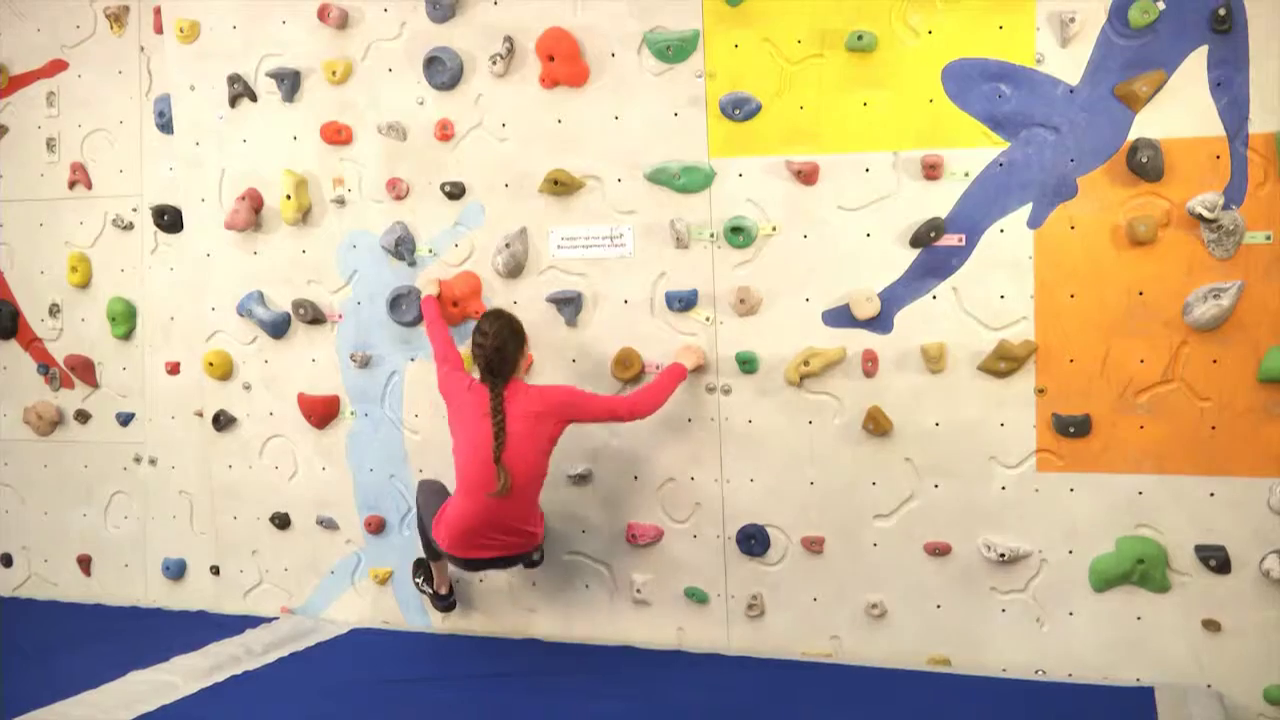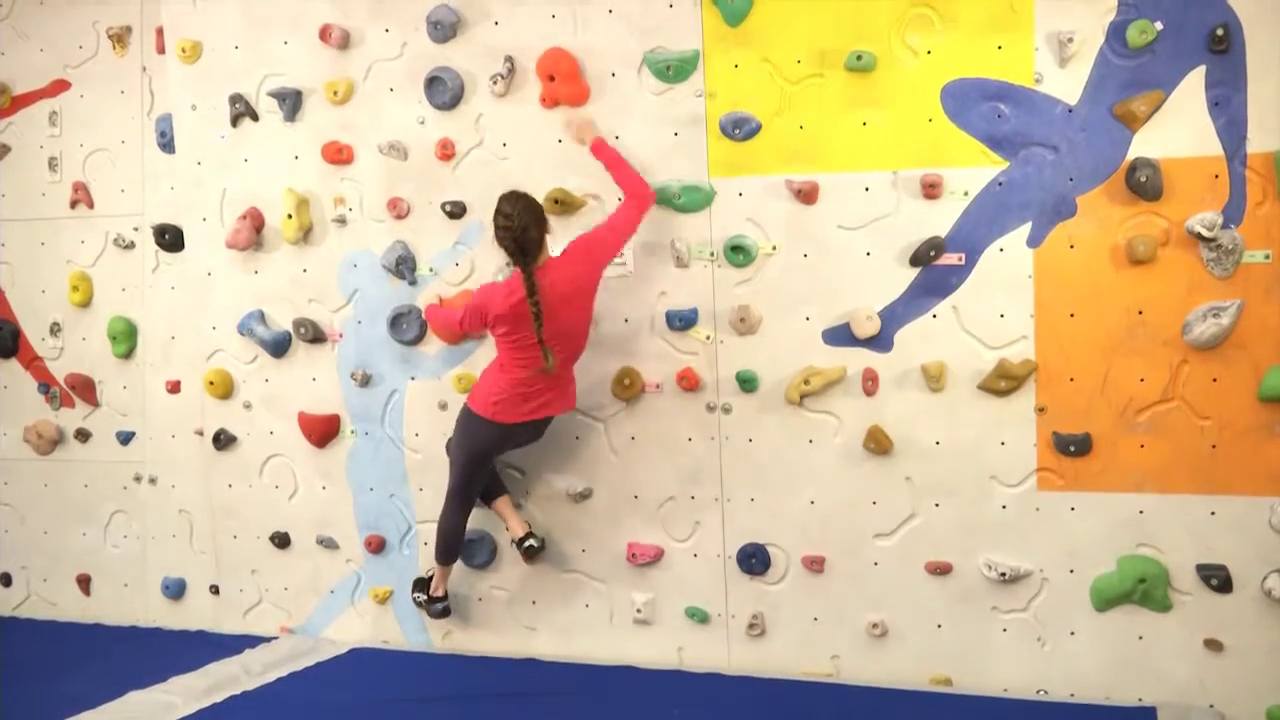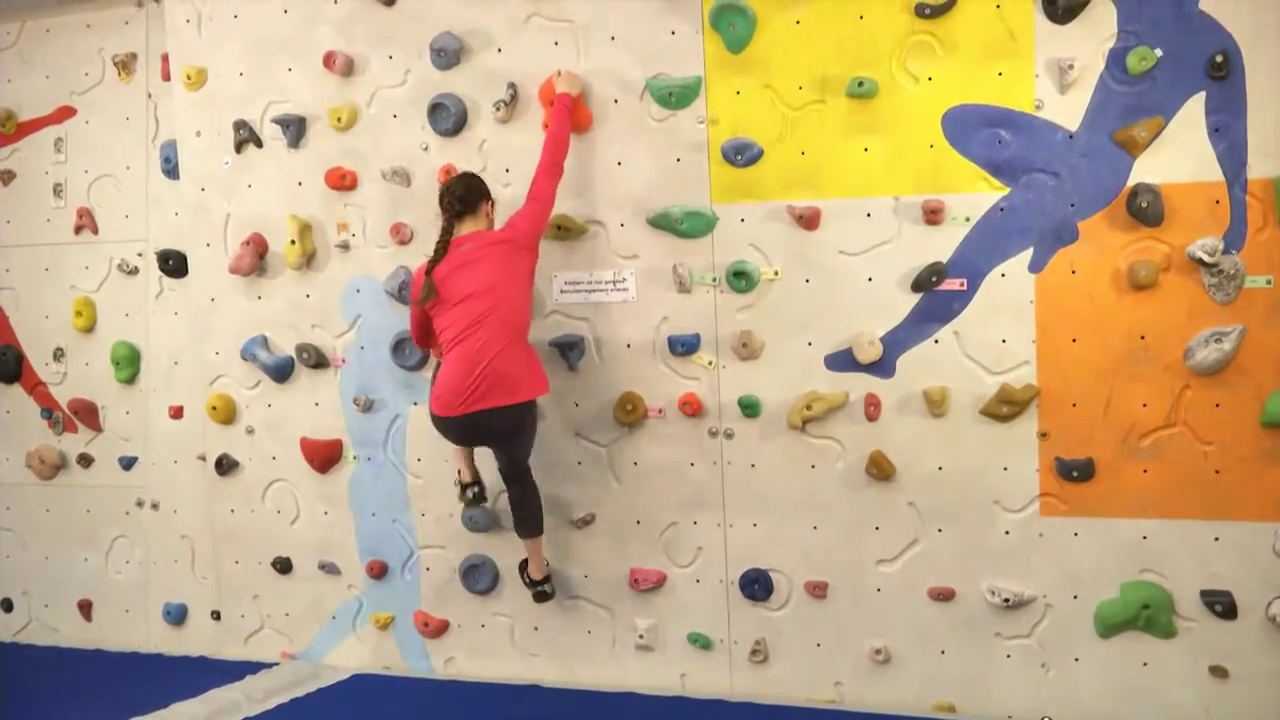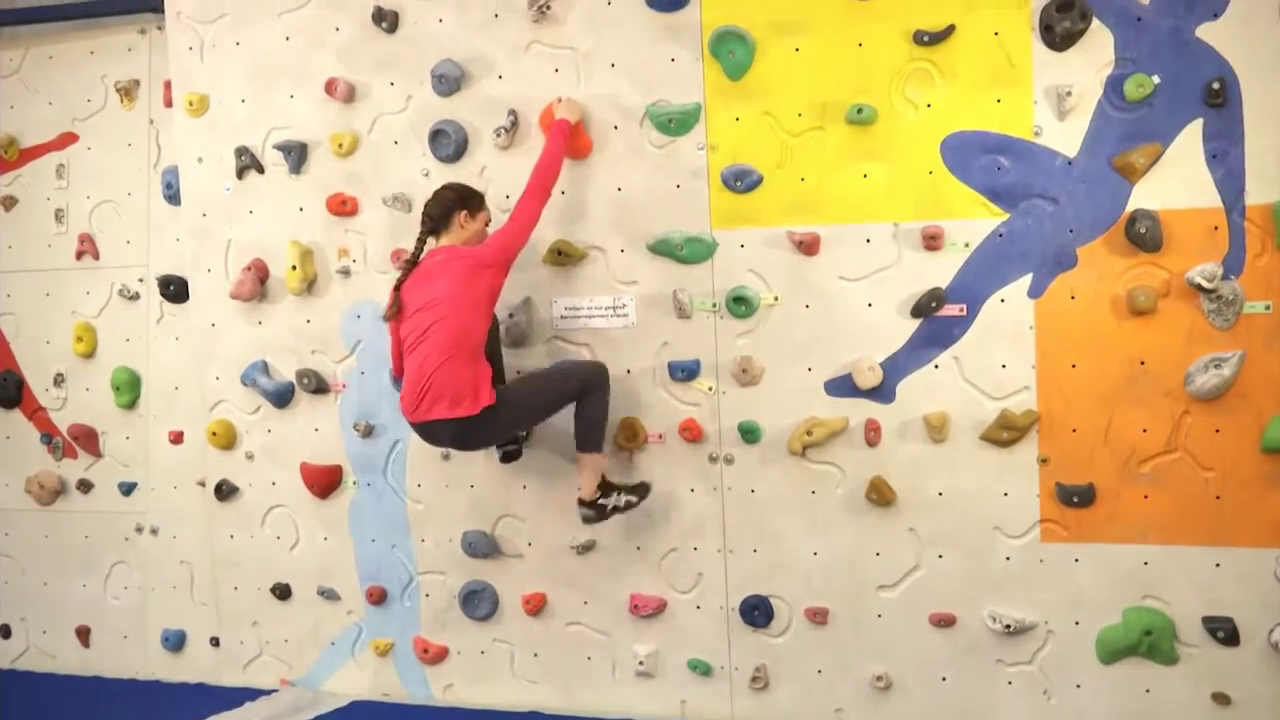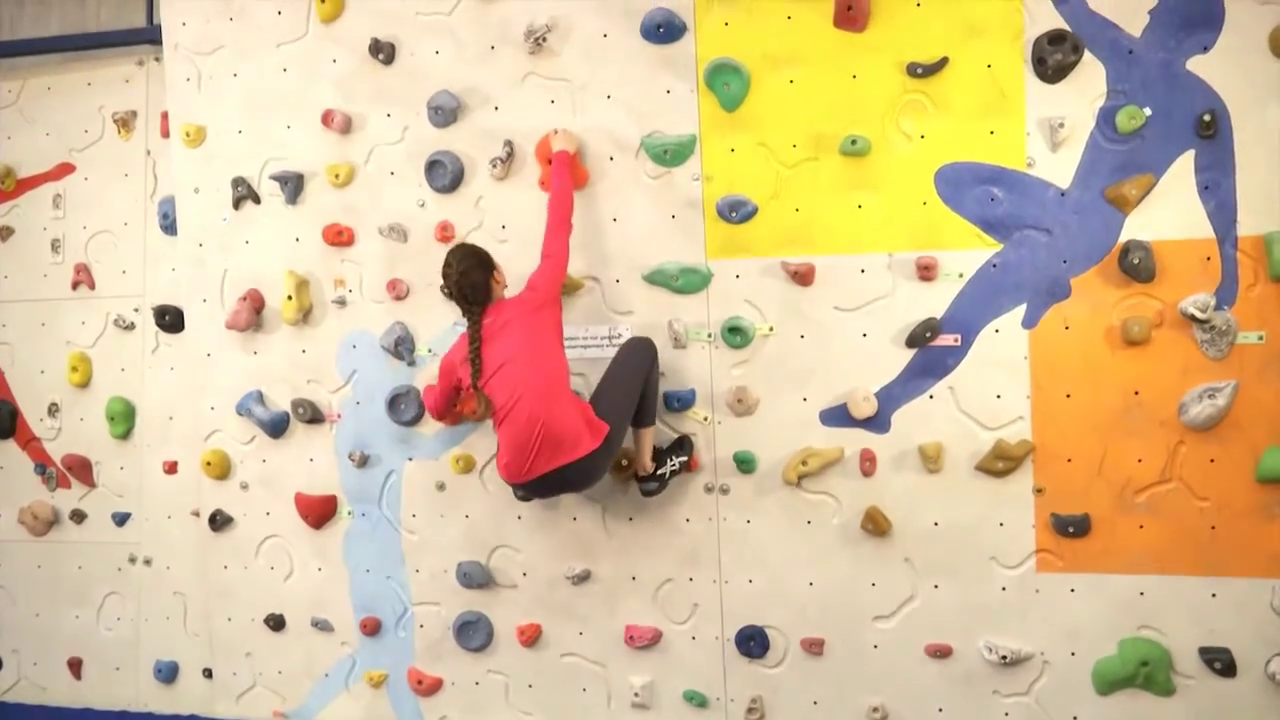
dt=1s
person 1, frame 1
left shoulder: (460, 395)
right shoulder: (550, 404)
left elbow: (442, 343)
right elbow: (635, 407)
left wrist: (430, 296)
right wrist: (680, 366)
left hip: (460, 546)
right hip: (517, 543)
left knee: (428, 489)
left ankle: (440, 587)
person 1, frame 2
left shoulder: (494, 299)
right shoulder: (583, 261)
left elbow: (453, 325)
right elbow: (643, 197)
left wrist: (431, 310)
right wrist: (596, 144)
left hip: (495, 413)
right hip: (543, 414)
left knee: (459, 493)
right knee: (465, 446)
left ankle: (436, 589)
right ankle: (520, 530)
person 1, frame 3
left shoulder: (427, 275)
right shoulder: (515, 241)
right elbow: (550, 172)
right wrist: (564, 98)
left hip: (456, 409)
right hip: (515, 402)
right knee: (517, 470)
left ankle: (467, 477)
right ankle: (538, 573)
person 1, frame 4
left shoulder: (407, 283)
right shoulder: (484, 258)
left elbow: (399, 370)
right elbow: (534, 196)
right wrist: (562, 125)
left hip: (424, 425)
right hip: (469, 420)
right knee: (593, 377)
left ankle: (507, 437)
right ankle: (592, 494)
person 1, frame 5
left shoulder: (456, 358)
right shoulder: (535, 303)
left elbow: (438, 410)
right elbow: (559, 230)
left wrist: (431, 393)
right wrist: (561, 155)
left hip: (527, 480)
right hip: (585, 462)
right knee: (640, 348)
right ankle: (648, 467)
